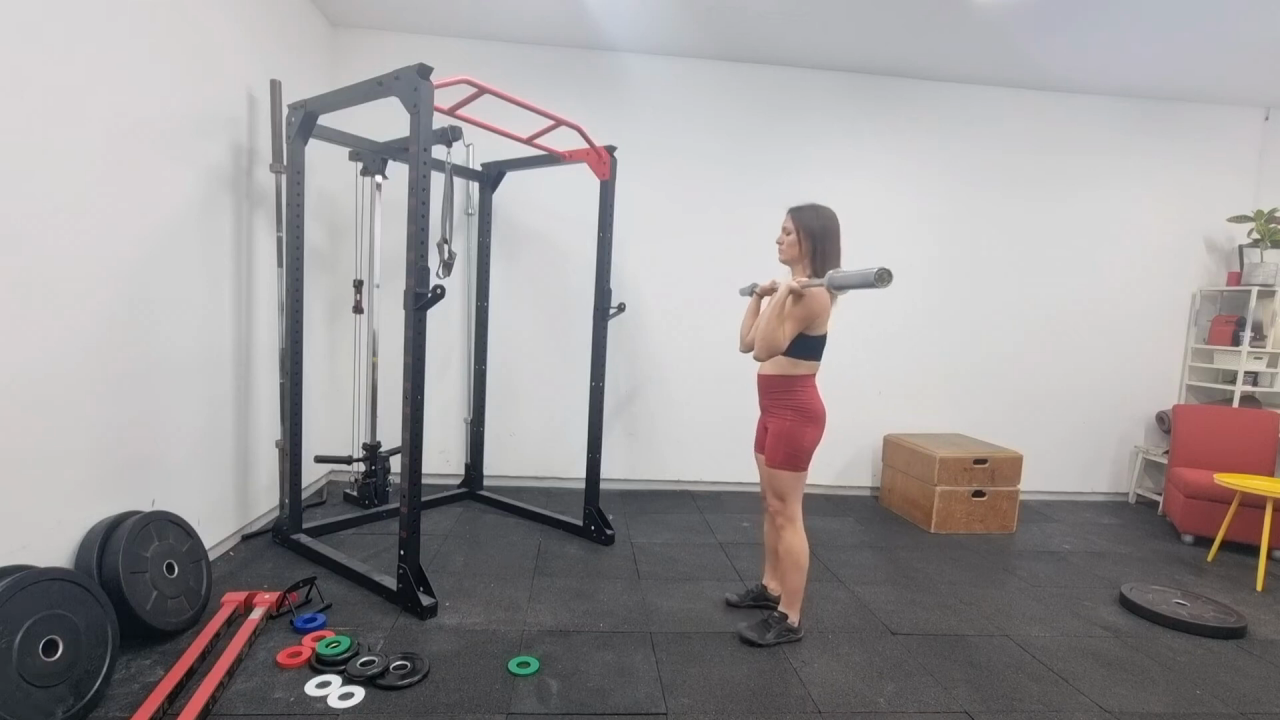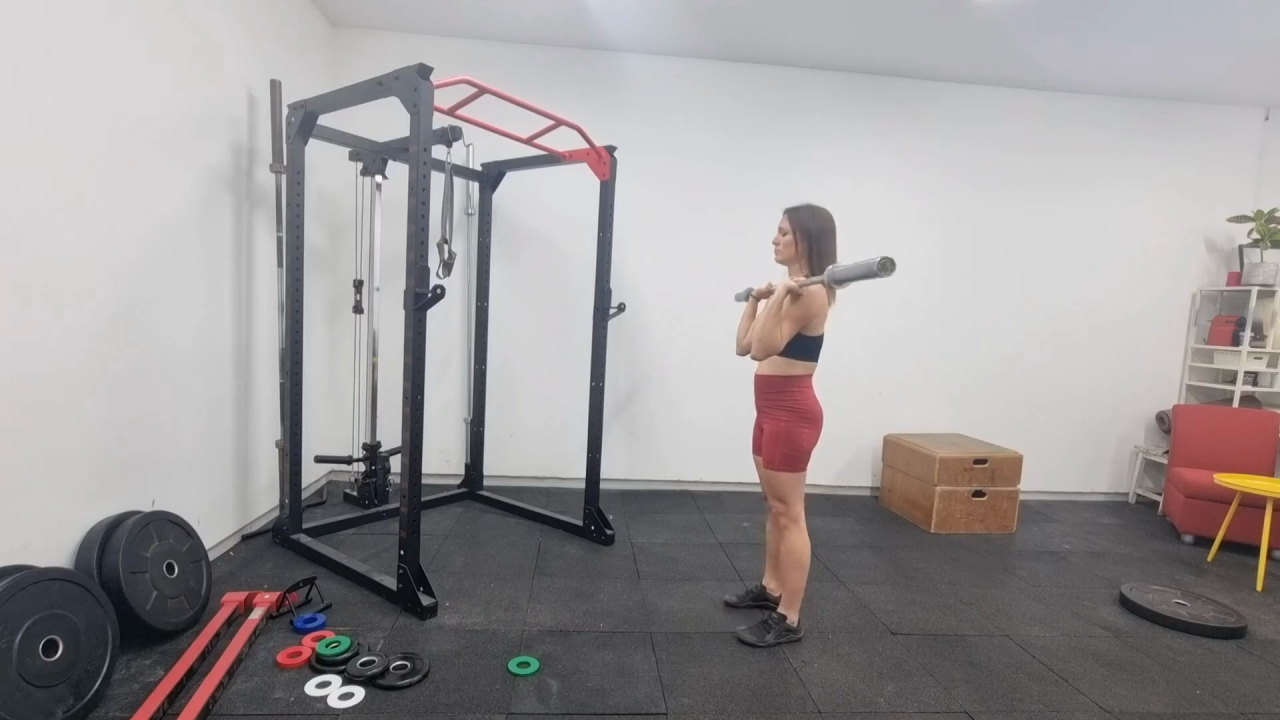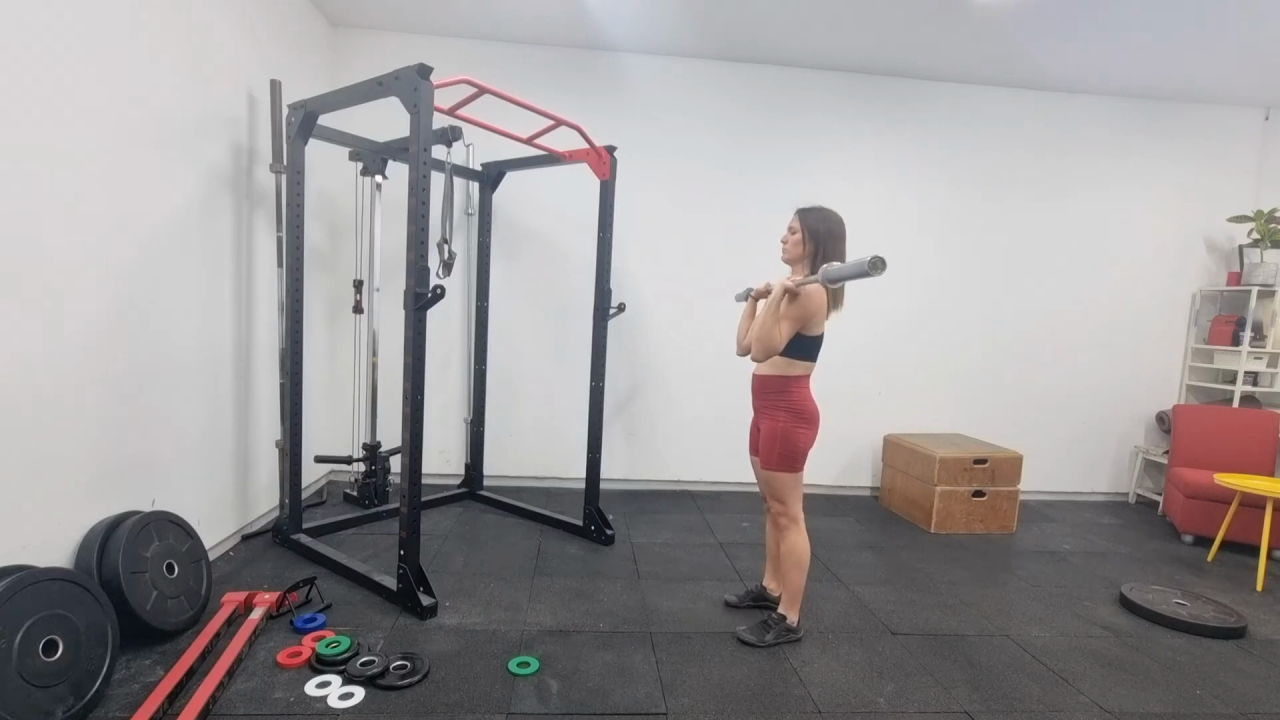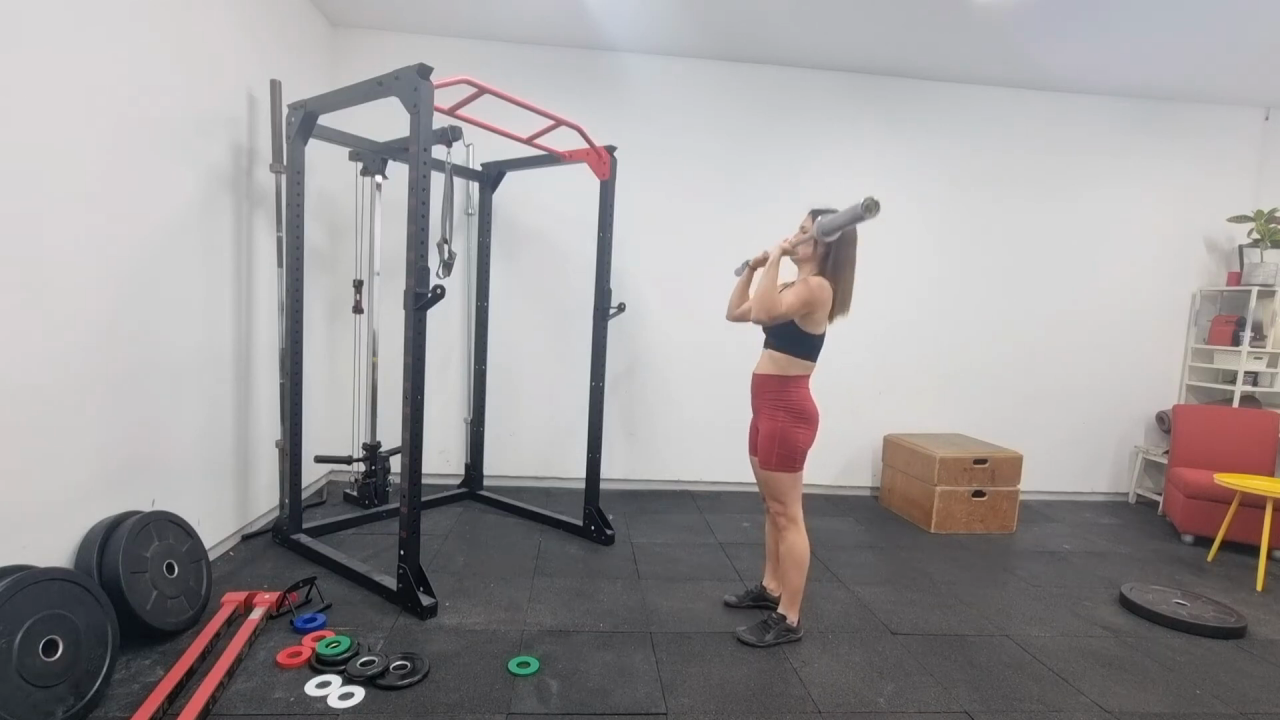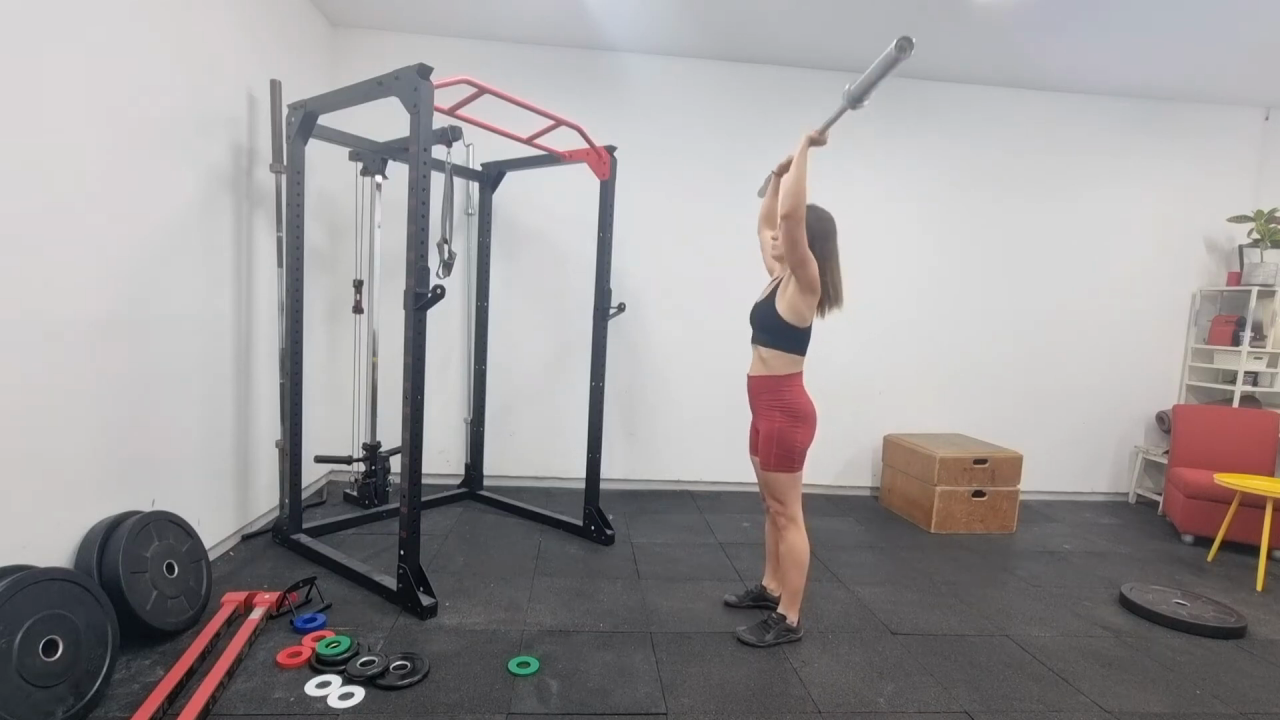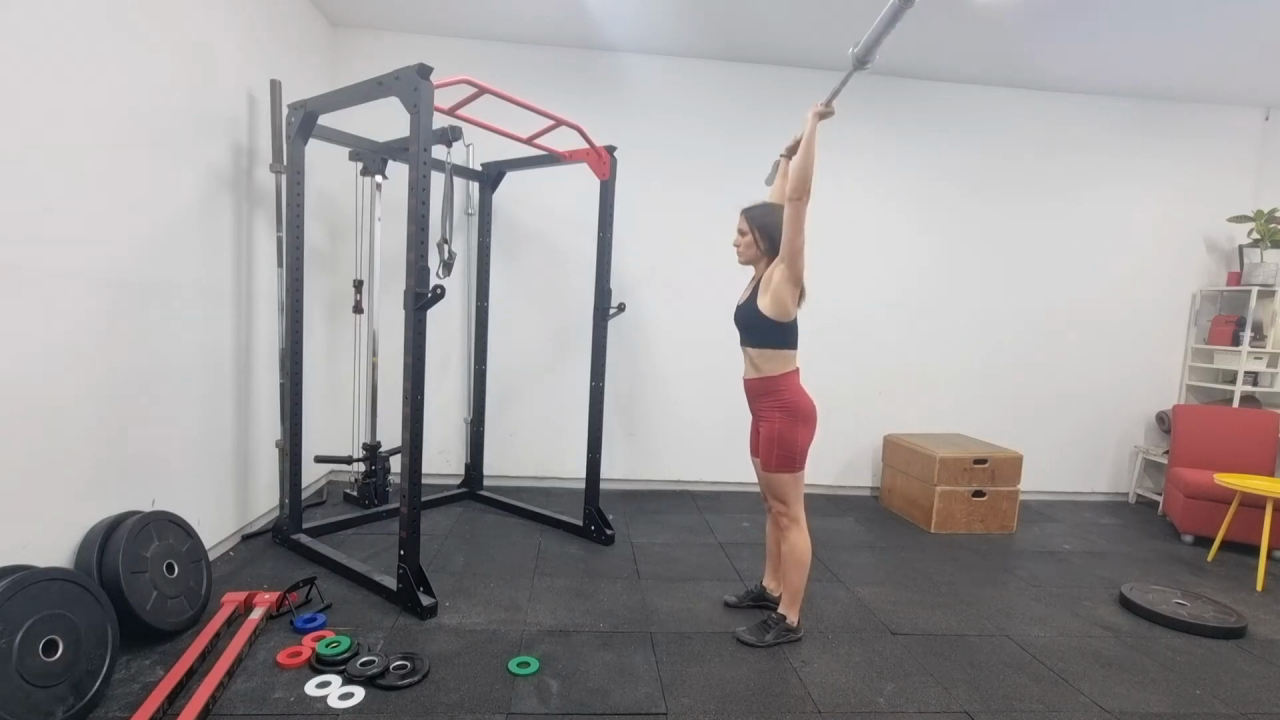
dt=0.7s
person 1, frame 1
left shoulder: (811, 294)
right shoulder: (792, 289)
left elbow: (765, 350)
right elbow: (747, 342)
left wrist: (782, 296)
right wrist: (759, 296)
left hip: (795, 411)
right hip: (775, 409)
left knee: (786, 514)
right knee: (771, 505)
left ankle: (788, 619)
right ankle: (771, 588)
person 1, frame 2
left shoulder: (809, 293)
right shoulder: (790, 290)
left elbow: (763, 349)
right elbow: (745, 345)
left wrist: (779, 296)
right wrist: (756, 300)
left hip: (791, 411)
right hip: (771, 410)
left knee: (789, 515)
right knee: (774, 507)
left ankle: (788, 619)
right ankle: (771, 587)
person 1, frame 3
left shoulder: (809, 293)
right shoulder: (790, 290)
left elbow: (762, 350)
right elbow: (744, 345)
left wrist: (776, 295)
right wrist: (755, 300)
left hip: (789, 410)
right hip: (769, 408)
left knee: (788, 515)
right knee: (773, 507)
left ankle: (788, 619)
right ankle: (771, 588)
person 1, frame 4
left shoulder: (816, 287)
right shoulder: (794, 286)
left elbow: (762, 312)
right elbow: (736, 311)
left wrist: (774, 262)
right wrist: (754, 269)
left hip: (787, 410)
right hip: (769, 407)
left knee: (787, 515)
right knee: (773, 508)
left ankle: (788, 619)
right ankle: (771, 587)
person 1, frame 5
left shoulder: (804, 282)
right shoulder: (783, 275)
left elbow: (798, 217)
right elbow: (765, 223)
left wrist: (803, 151)
right wrist: (778, 178)
left hip: (785, 409)
right hip: (768, 408)
left knee: (787, 513)
right knee: (773, 507)
left ankle: (788, 619)
right ankle: (770, 588)
person 1, frame 6
left shoulder: (782, 277)
right shoulder: (762, 276)
left elbow: (796, 202)
right elbow: (779, 205)
left wrist: (812, 128)
right wrist: (785, 160)
left hip: (785, 410)
right hip: (767, 409)
left knee: (790, 514)
right knee: (774, 508)
left ankle: (788, 619)
right ankle: (770, 587)
